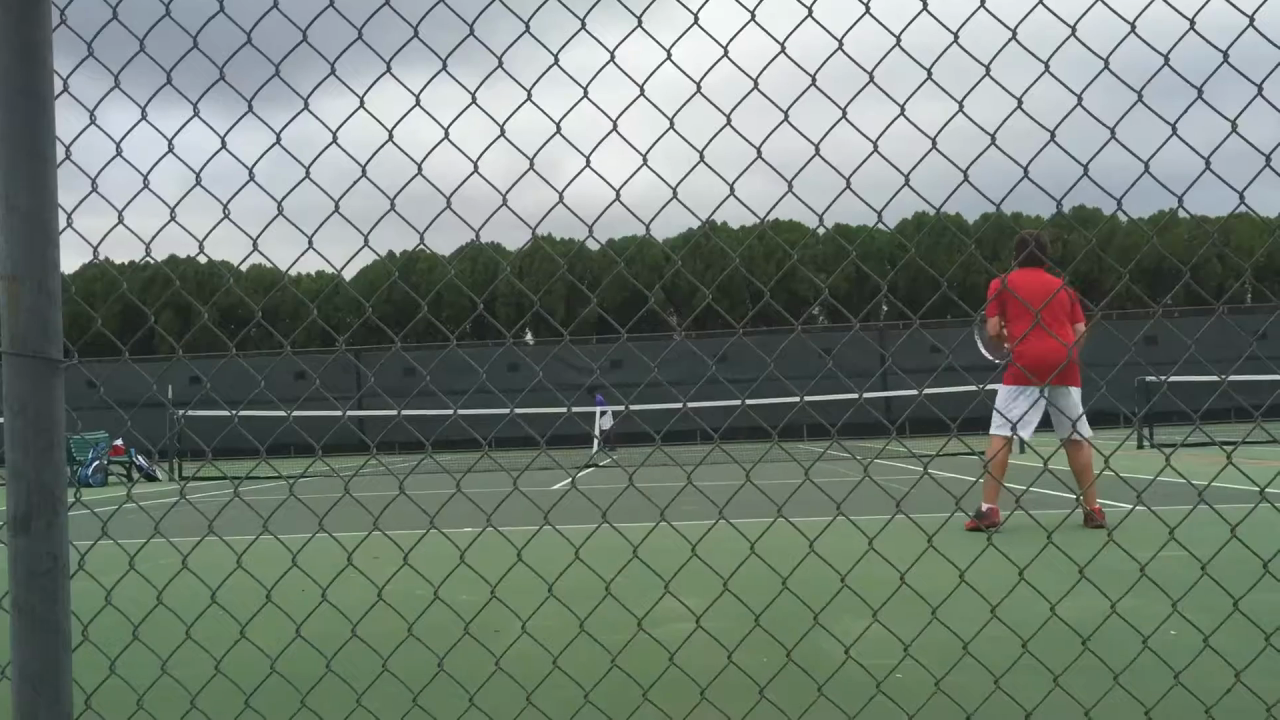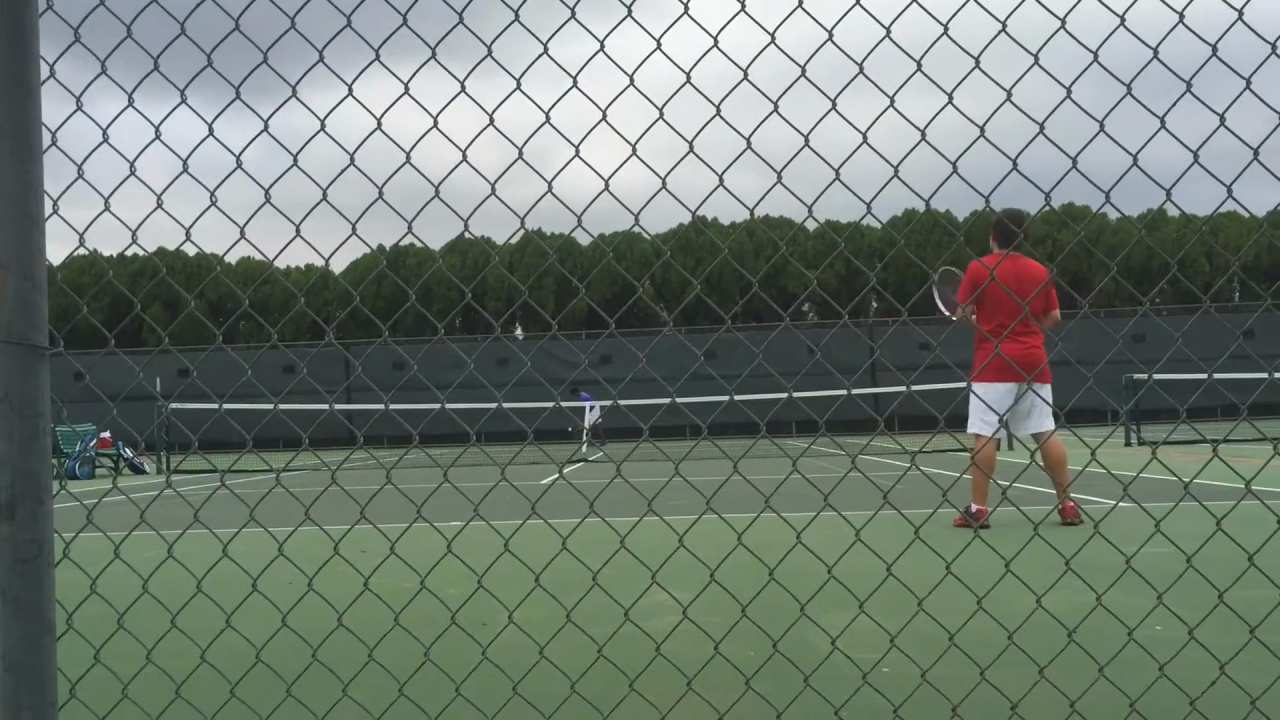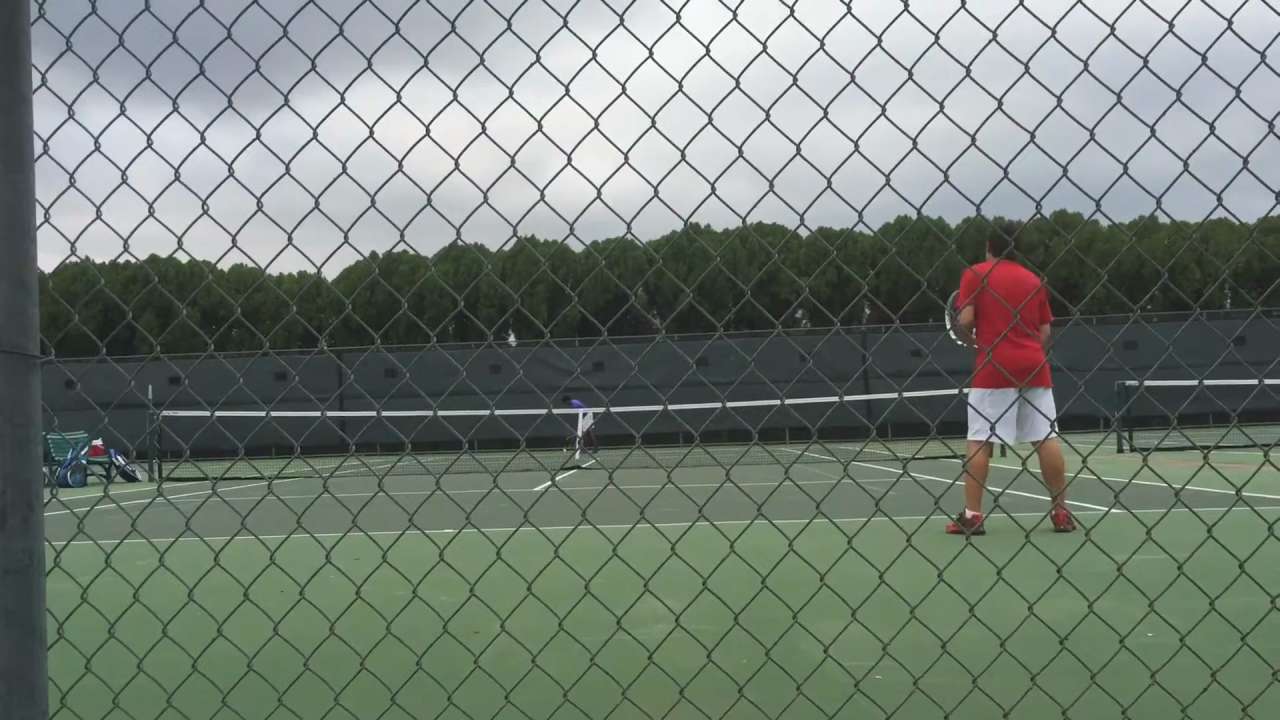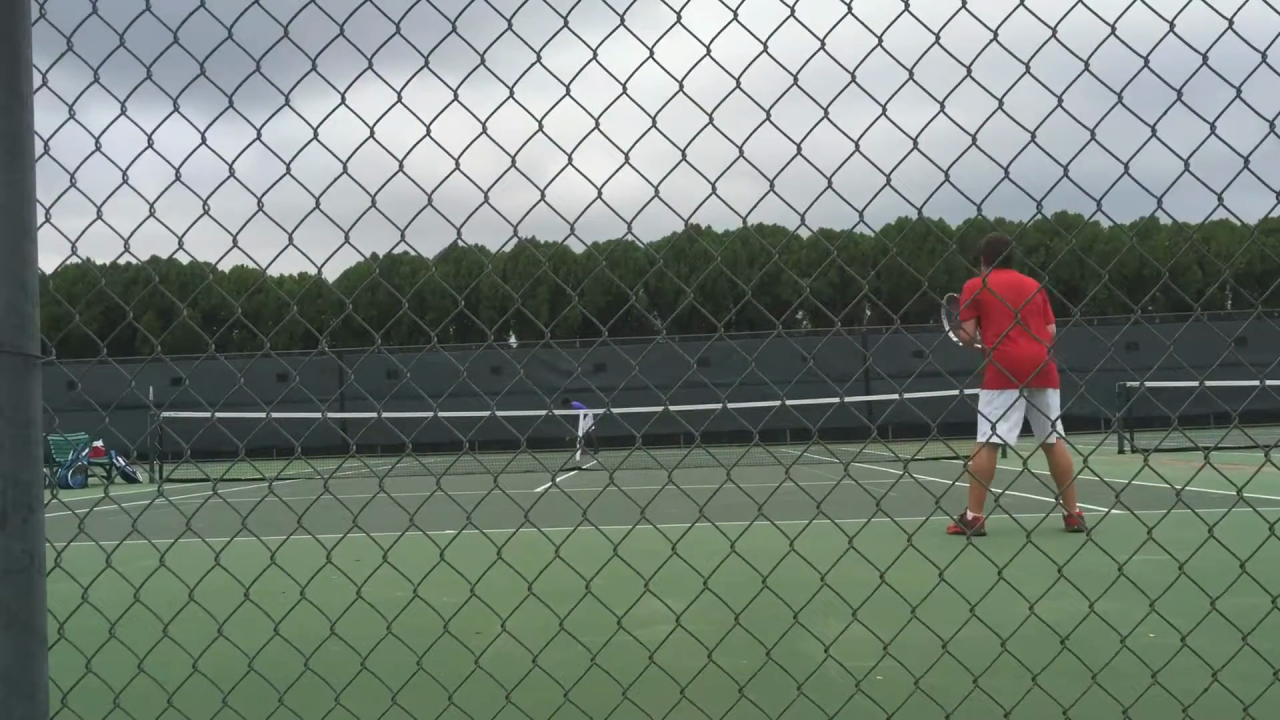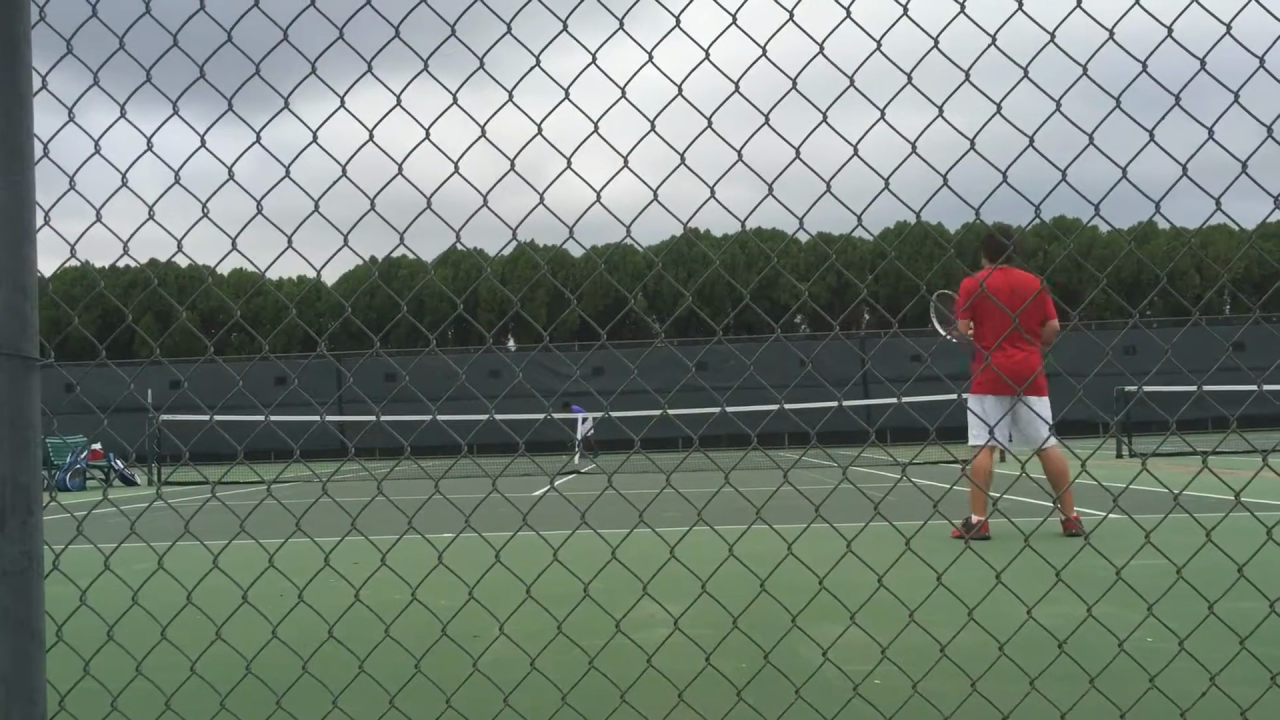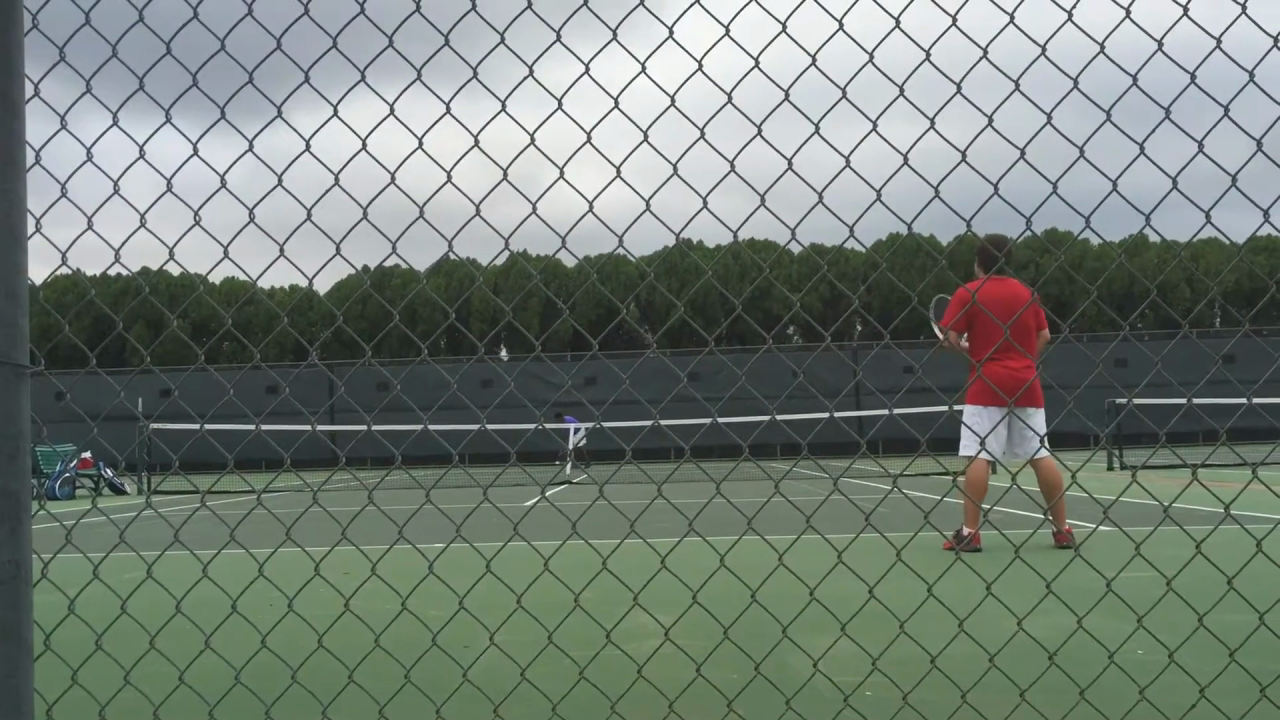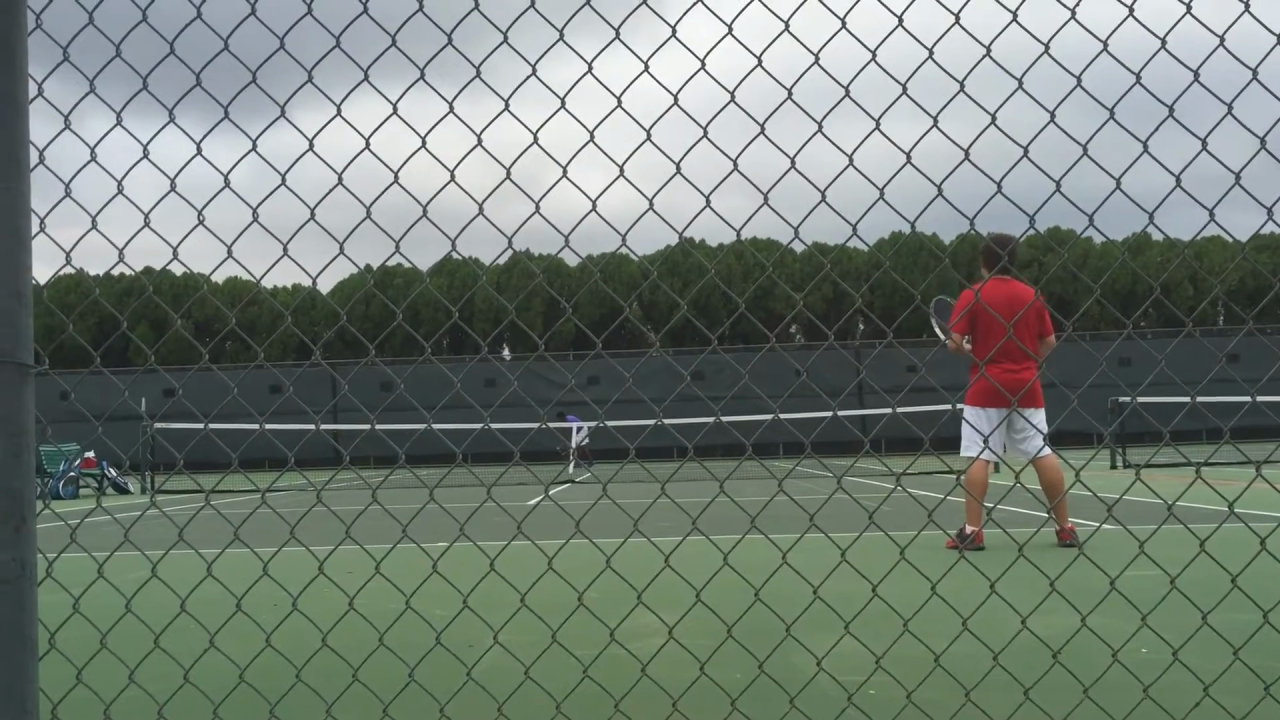
dt=0.7s
person 1, frame 1
left shoulder: (1001, 283)
right shoulder: (1062, 286)
left elbow: (994, 329)
right elbow: (1080, 330)
left hip: (1025, 365)
right hip: (1064, 364)
left knee: (1001, 435)
right knee: (1075, 438)
left ankle: (989, 509)
right ankle: (1093, 508)
person 1, frame 2
left shoulder: (978, 268)
right shoulder: (1041, 271)
left elbow: (963, 314)
right elbow: (1054, 316)
left hip: (994, 362)
right hip: (1033, 360)
left knee: (984, 435)
right knee: (1045, 432)
left ankle: (978, 509)
right ankle: (1067, 505)
person 1, frame 3
left shoulder: (975, 274)
right shoulder: (1034, 280)
left elbow: (964, 319)
right elbow: (1045, 331)
left wrist: (971, 339)
left hip: (995, 369)
right hip: (1034, 366)
left knee: (979, 441)
right knee: (1046, 438)
left ankle: (972, 515)
right ankle: (1060, 512)
person 1, frame 4
left shoulder: (974, 286)
right shoulder: (1034, 285)
left elbow: (967, 334)
right elbow: (1051, 331)
left wrist: (977, 341)
left hip: (1004, 369)
right hip: (1043, 367)
left knee: (988, 441)
right knee: (1054, 440)
left ankle: (974, 516)
right ankle: (1072, 512)
person 1, frame 5
left shoulder: (972, 284)
right shoulder: (1035, 283)
left elbow: (962, 329)
right elbow: (1052, 328)
left hip: (990, 375)
right hip: (1029, 374)
left knee: (983, 445)
right knee: (1046, 444)
left ankle: (978, 520)
right ankle: (1070, 516)
person 1, frame 6
left shoulder: (967, 294)
right shoulder: (1028, 293)
left elbow: (949, 339)
right elbow: (1044, 336)
left hip: (987, 386)
right hip: (1026, 384)
left knee: (978, 457)
right knee: (1041, 455)
left ankle: (970, 532)
right ankle: (1062, 529)
person 1, frame 7
left shoulder: (971, 296)
right shoulder: (1033, 296)
left elbow: (954, 343)
right elbow: (1049, 342)
left hip: (986, 387)
right hip: (1026, 387)
left knee: (977, 457)
right knee: (1042, 454)
left ankle: (973, 531)
right ankle: (1065, 528)
